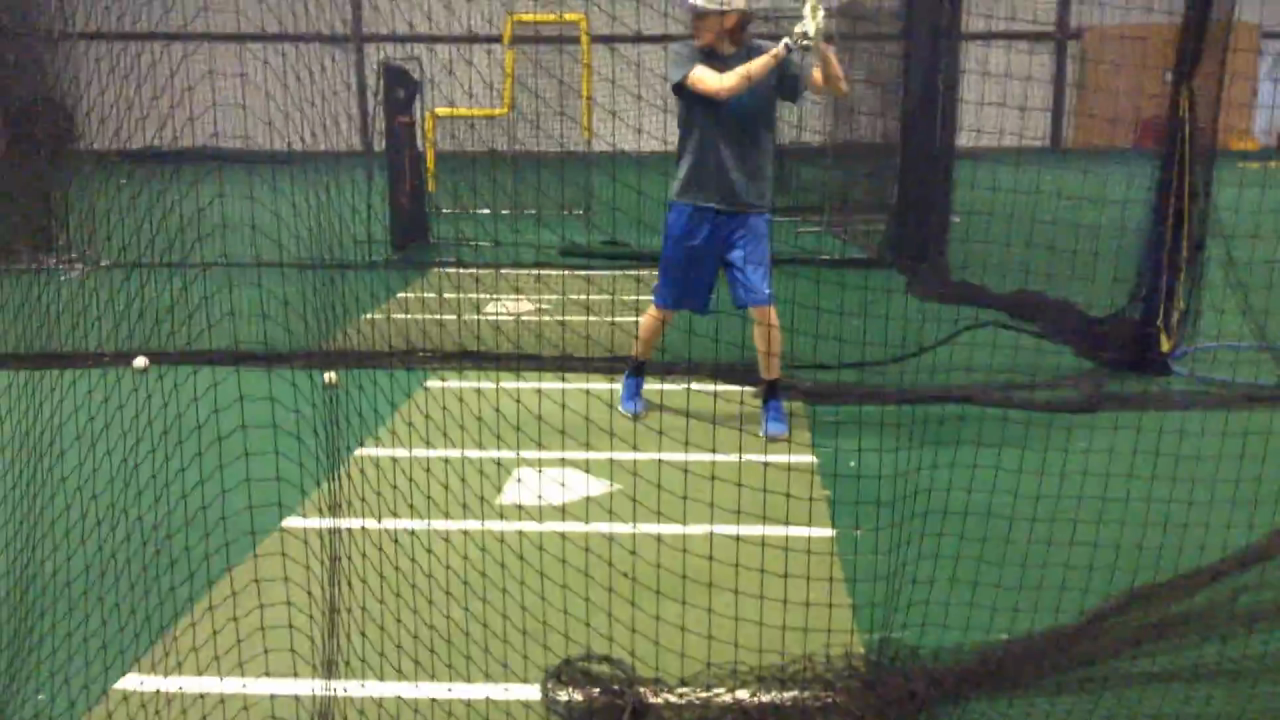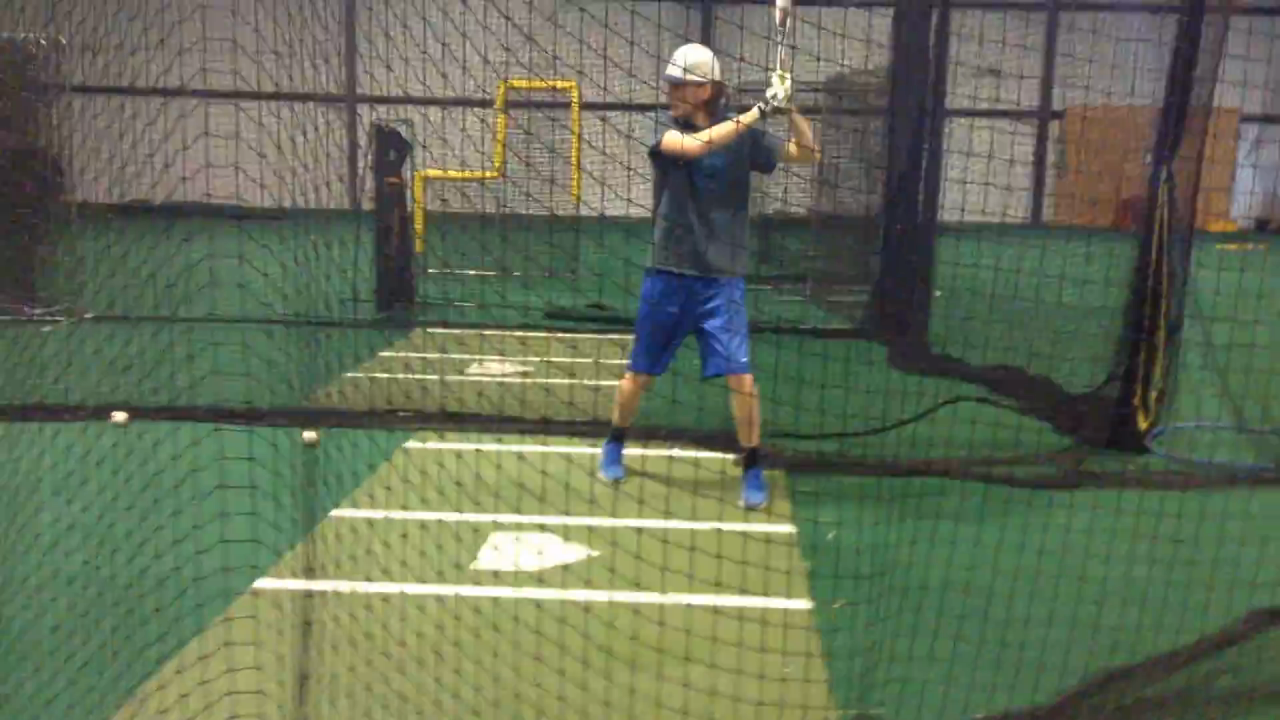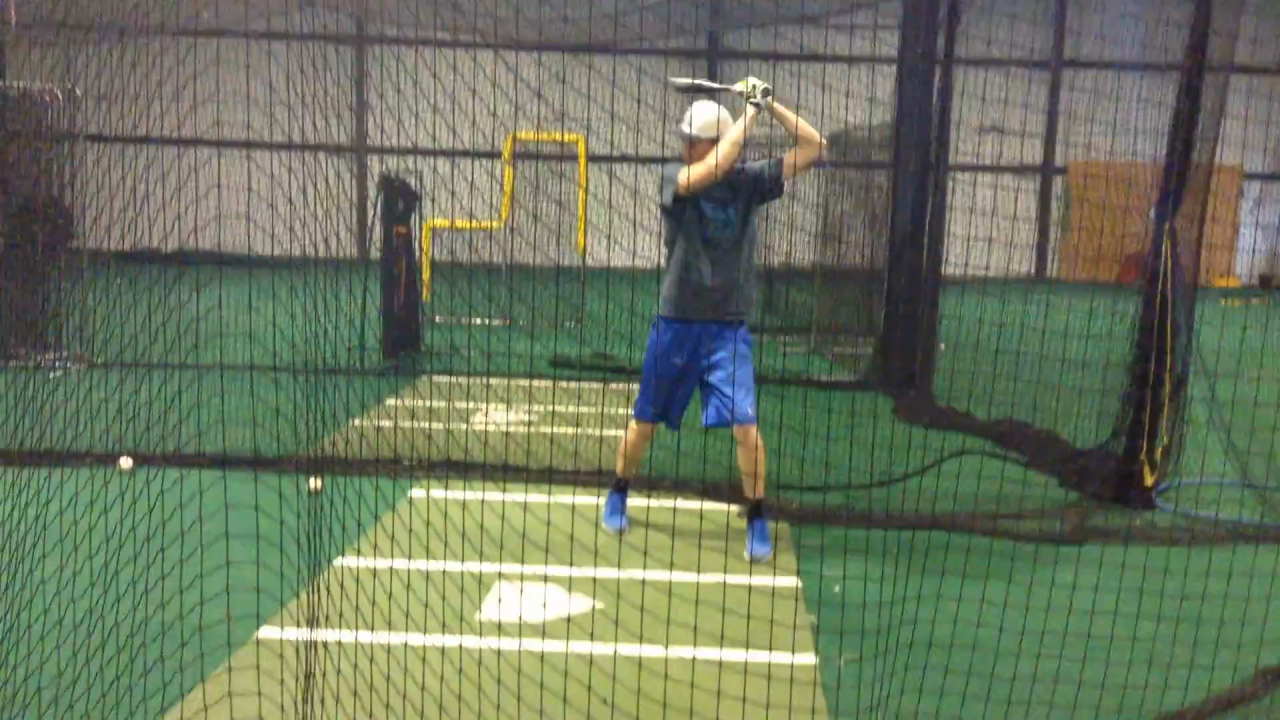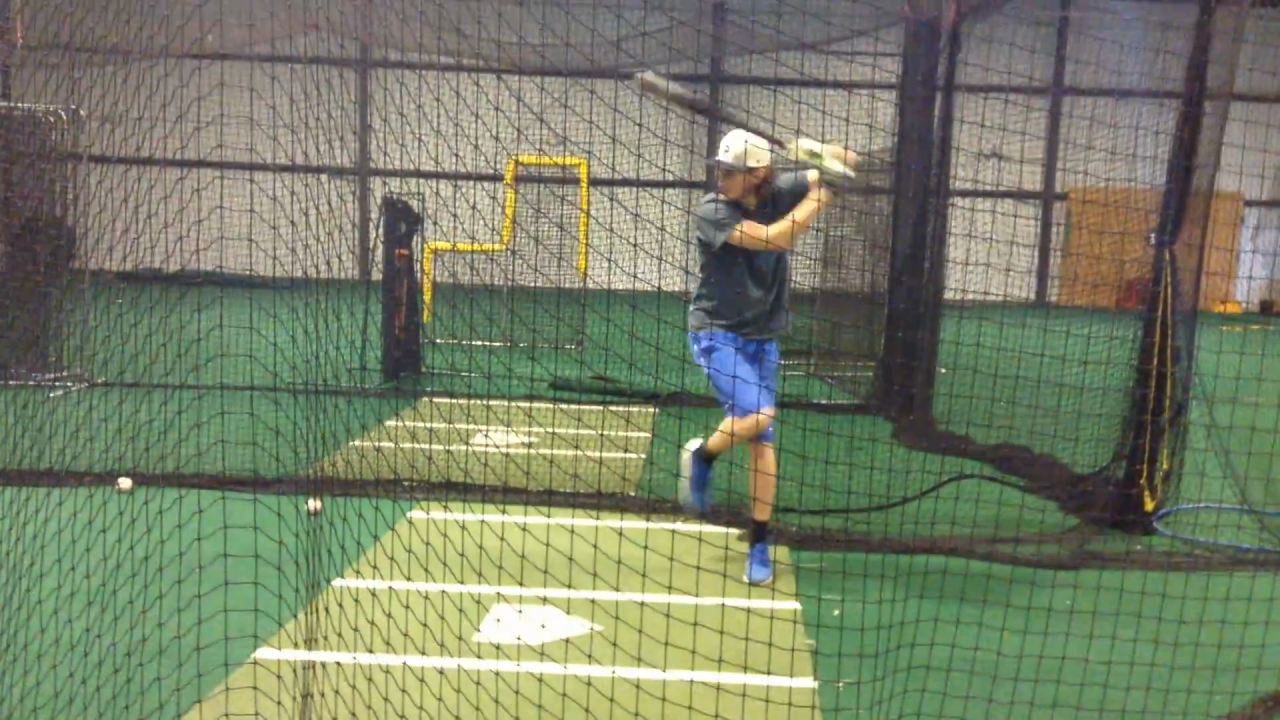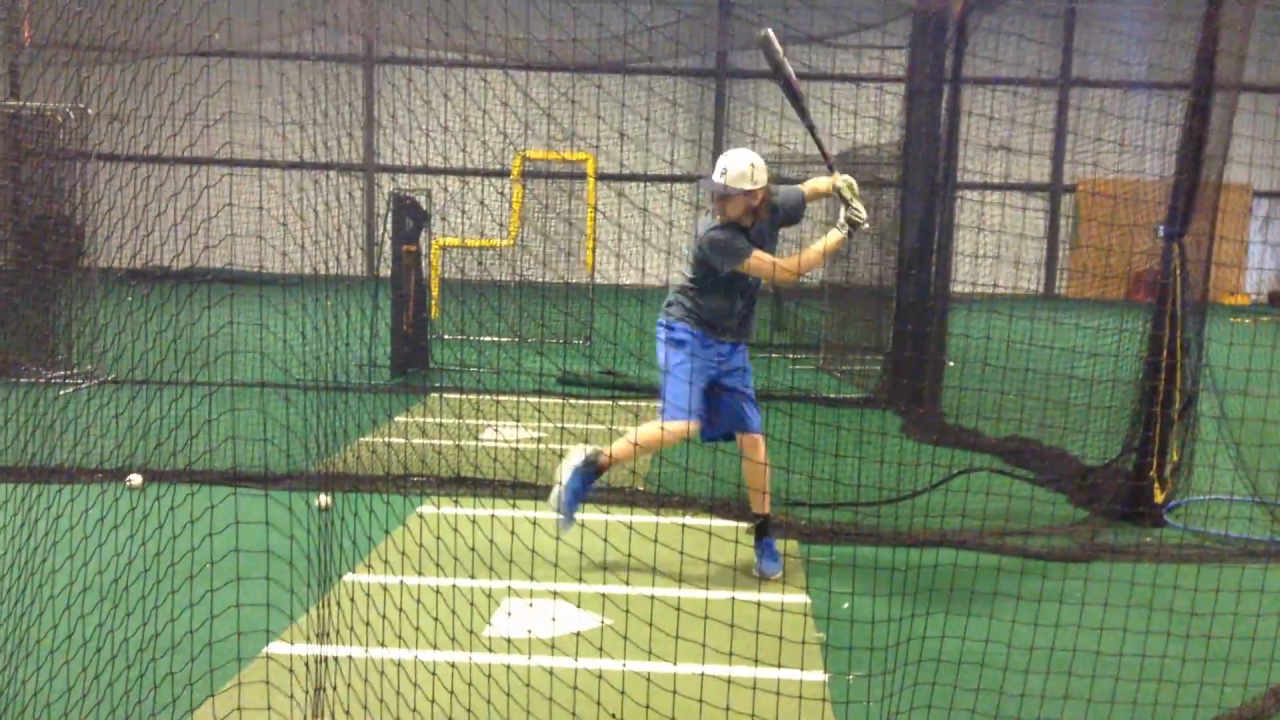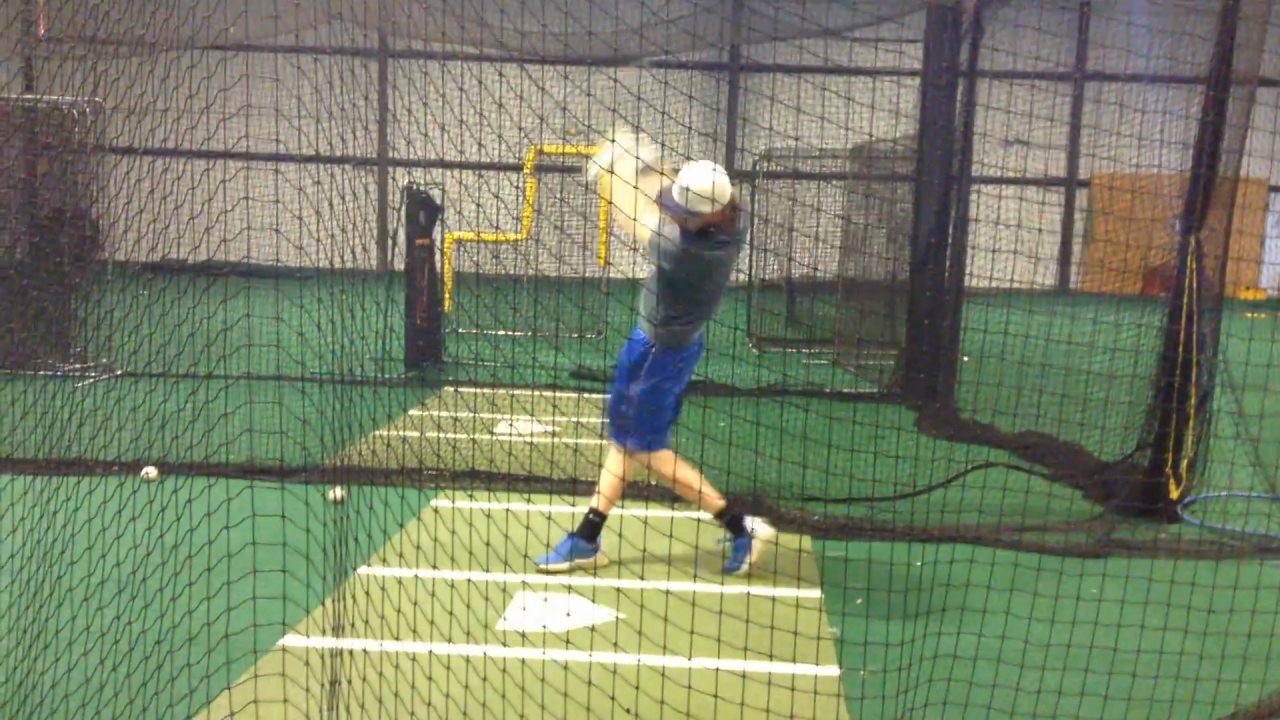
dt=0.5s
person 1, frame 1
left shoulder: (768, 58)
right shoulder: (685, 56)
left elbow: (836, 87)
right elbow: (722, 86)
left wrist: (816, 39)
right wrist: (785, 47)
left hip: (747, 208)
right hip: (693, 204)
left knee: (762, 305)
right knee: (665, 305)
left ankle: (772, 401)
right ankle: (634, 376)
person 1, frame 2
left shoulder: (746, 136)
right shoulder: (664, 127)
left elbow: (808, 155)
right elbow: (695, 144)
left wrist: (787, 107)
right wrist: (759, 109)
left hip: (722, 277)
right hip: (668, 273)
left knee: (739, 373)
right knee: (641, 371)
left ankle: (753, 469)
right ankle: (614, 444)
person 1, frame 3
left shoulder: (750, 179)
right shoulder: (672, 179)
left elbow: (814, 148)
right elbow: (712, 170)
left wrist: (769, 104)
right wrist: (750, 111)
left hip: (728, 326)
right hip: (676, 323)
left knee: (744, 424)
right knee: (645, 420)
left ankle: (757, 521)
right ankle: (618, 494)
person 1, frame 4
left shoulder: (779, 193)
right shoulder: (711, 211)
left elbow: (846, 160)
right elbow: (775, 239)
left wrist: (825, 155)
right wrist: (821, 192)
left hip: (761, 338)
right hip: (716, 334)
left knee: (763, 443)
right knee: (757, 414)
left ankle: (759, 544)
right ankle: (702, 455)
person 1, frame 5
left shoulder: (774, 205)
right shoulder: (716, 236)
left elbow: (818, 187)
right elbow: (785, 272)
left wrist: (840, 185)
right wrist: (843, 231)
left hip: (731, 342)
right hip: (687, 333)
left knee: (752, 437)
right knee: (679, 427)
left ankle: (764, 538)
right ankle: (590, 465)
person 1, frame 6
left shoulder: (683, 252)
right shoulder: (723, 227)
right elbow: (671, 193)
left hip: (663, 346)
right hip: (674, 342)
left knee: (640, 446)
right knee: (627, 439)
left ankle: (739, 525)
right ankle: (589, 540)
